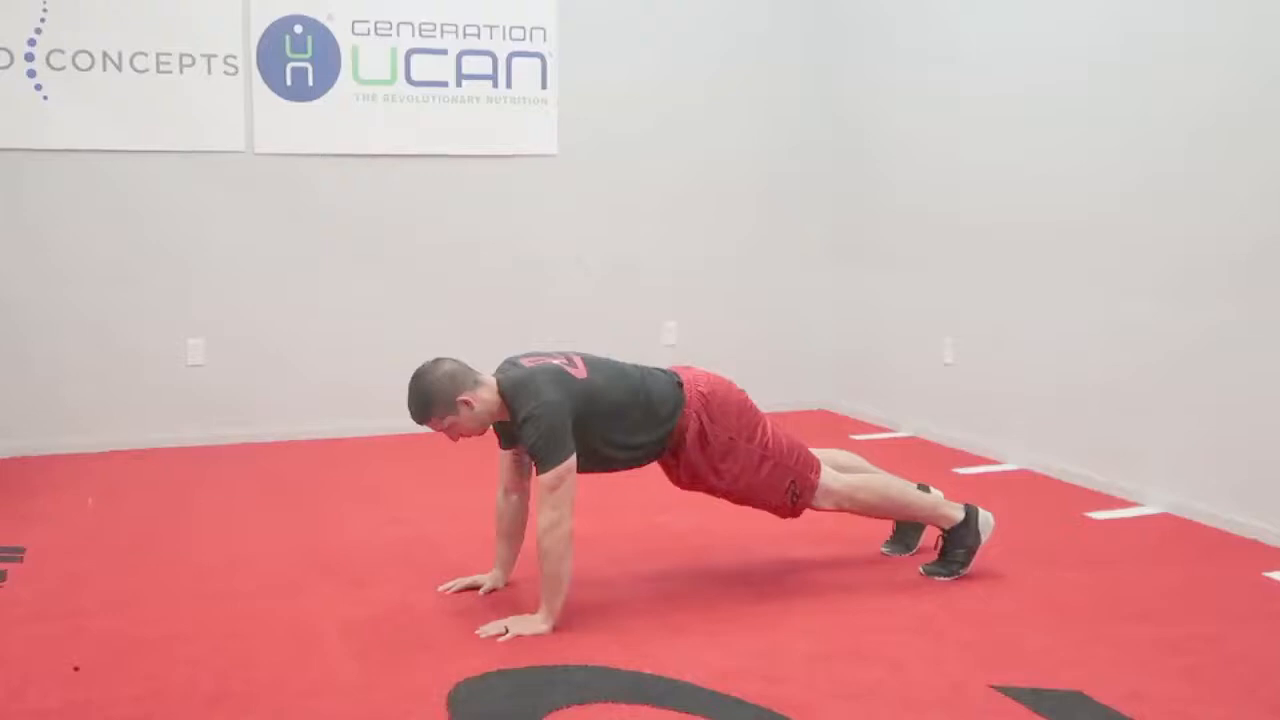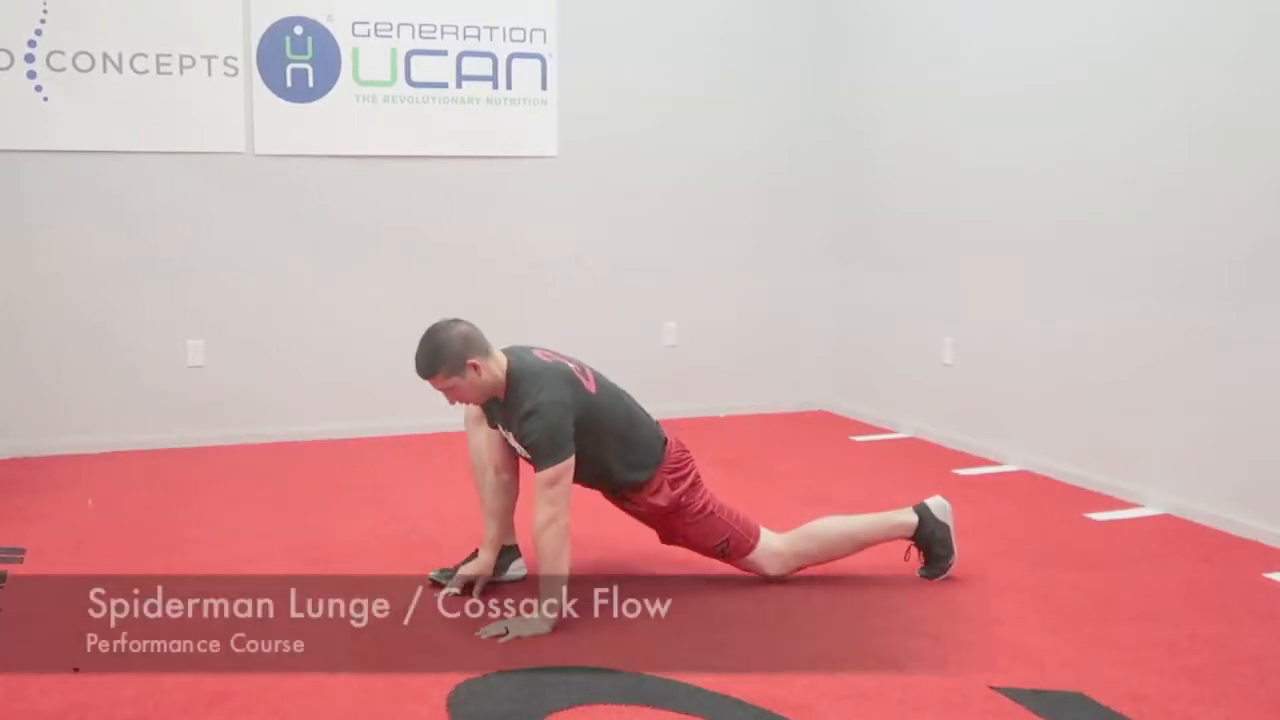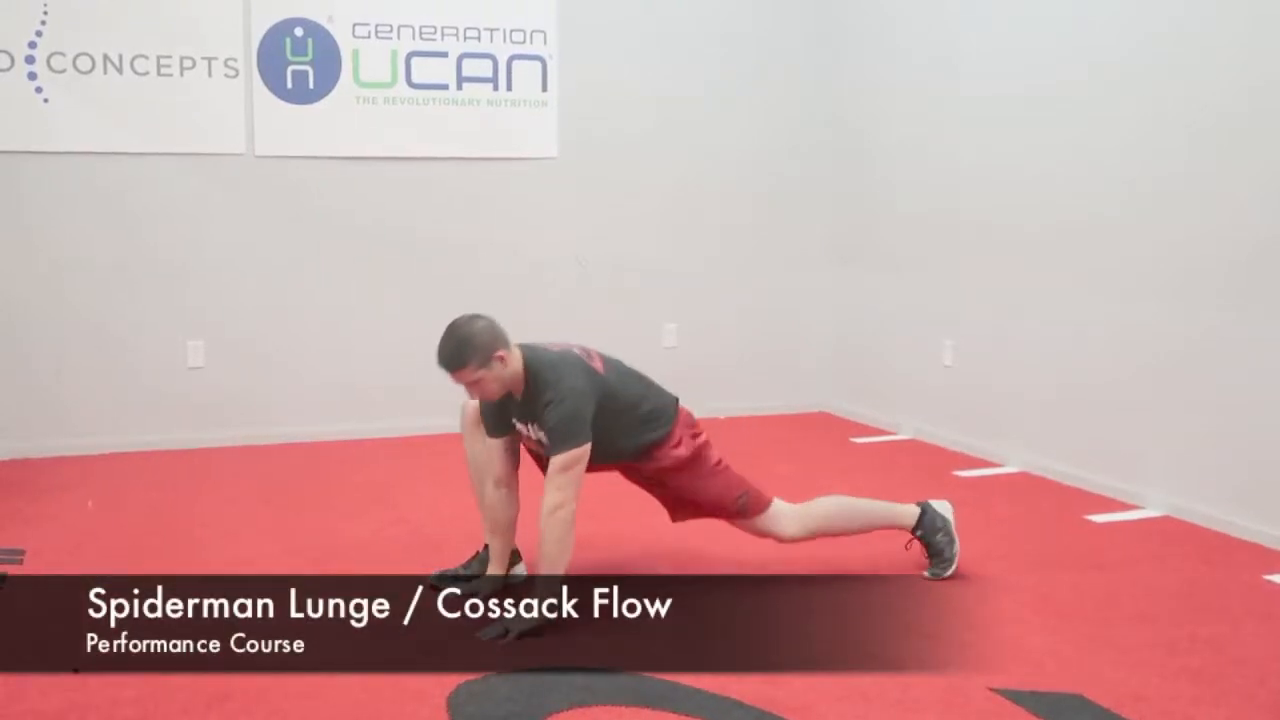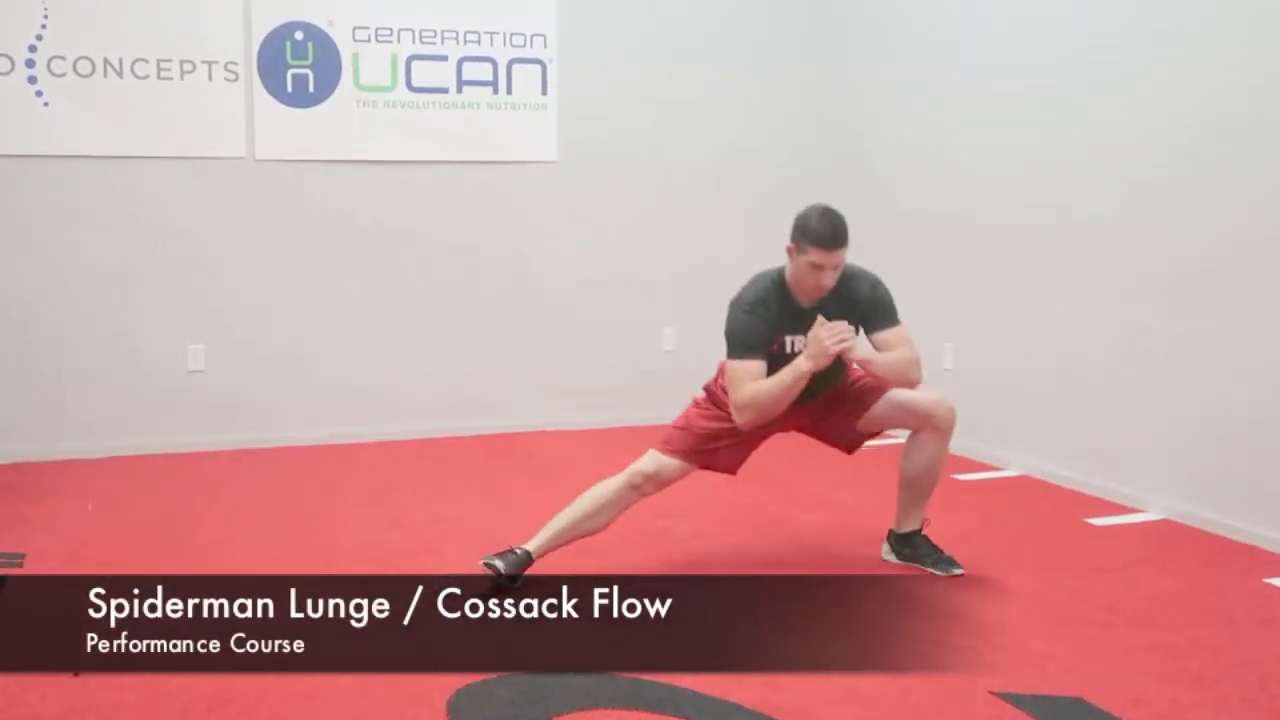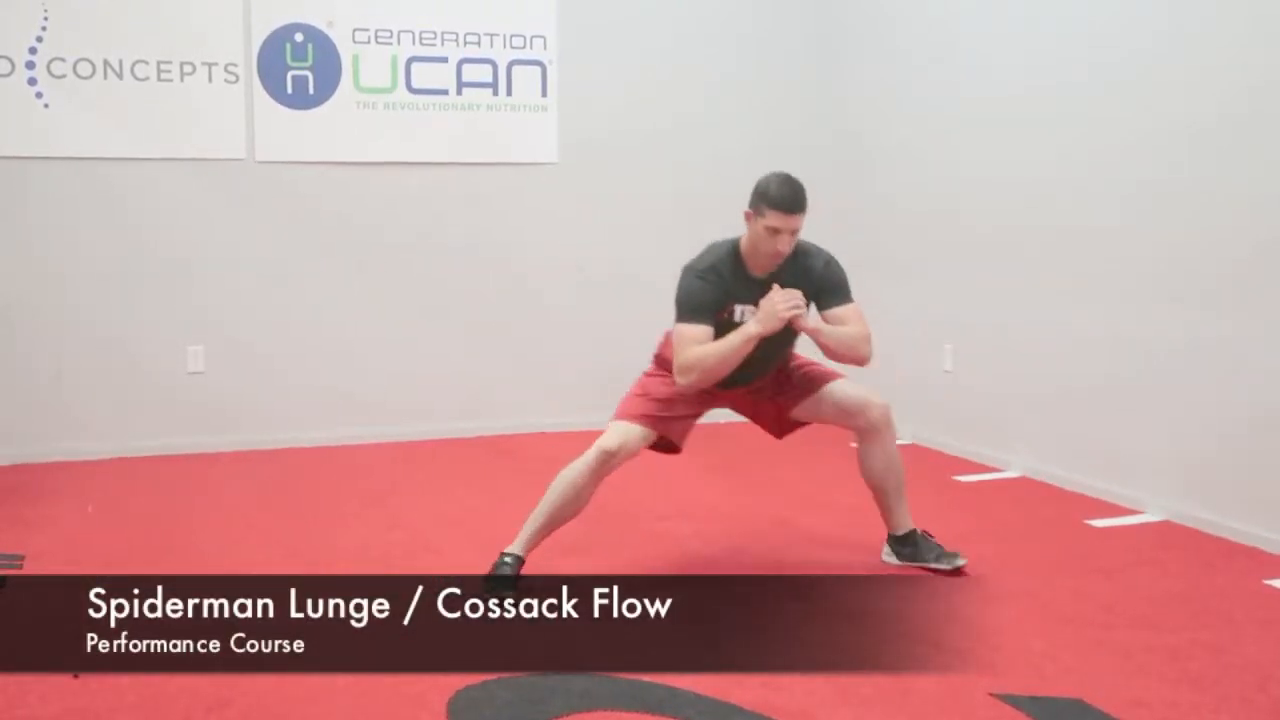
dt=1s
person 1, frame 1
left shoulder: (540, 409)
right shoulder: (505, 391)
left elbow: (556, 519)
right elbow: (512, 491)
left wrist: (545, 617)
right wrist: (499, 571)
left hip: (700, 419)
right hip: (678, 413)
left knee: (822, 491)
right knee: (802, 465)
left ankle: (959, 519)
right ankle: (918, 494)
person 1, frame 2
left shoulder: (542, 402)
right shoulder: (499, 373)
left elbow: (551, 515)
right elbow: (500, 470)
left wrist: (544, 615)
right wrist: (489, 554)
left hip: (656, 481)
right hip: (618, 462)
left knee: (776, 558)
right knee: (480, 426)
left ankle: (919, 519)
right ankle: (504, 558)
person 1, frame 3
left shoulder: (562, 388)
right shoulder: (499, 389)
left elbow: (560, 503)
right elbow: (500, 482)
right wrist: (498, 573)
left hip: (662, 445)
right hip: (611, 443)
left knee: (785, 523)
right knee: (473, 424)
left ankle: (921, 517)
right ankle: (491, 557)
person 1, frame 4
left shoulder: (864, 290)
right shoulder: (754, 305)
left elbow: (909, 371)
right elbow: (745, 411)
left wrist: (860, 353)
right wrist: (808, 361)
left hip: (830, 391)
right hip: (747, 400)
left knee: (937, 413)
right knee: (644, 475)
left ankle: (905, 538)
right ankle: (524, 554)
person 1, frame 5
left shoulder: (818, 266)
right shoulder: (706, 272)
left elbow: (861, 352)
right elbow: (689, 372)
left wrist: (806, 323)
right wrist: (755, 327)
left hip: (771, 371)
right hip: (686, 371)
left knee: (872, 412)
right knee: (610, 450)
left ankle: (902, 538)
right ankle: (514, 554)
